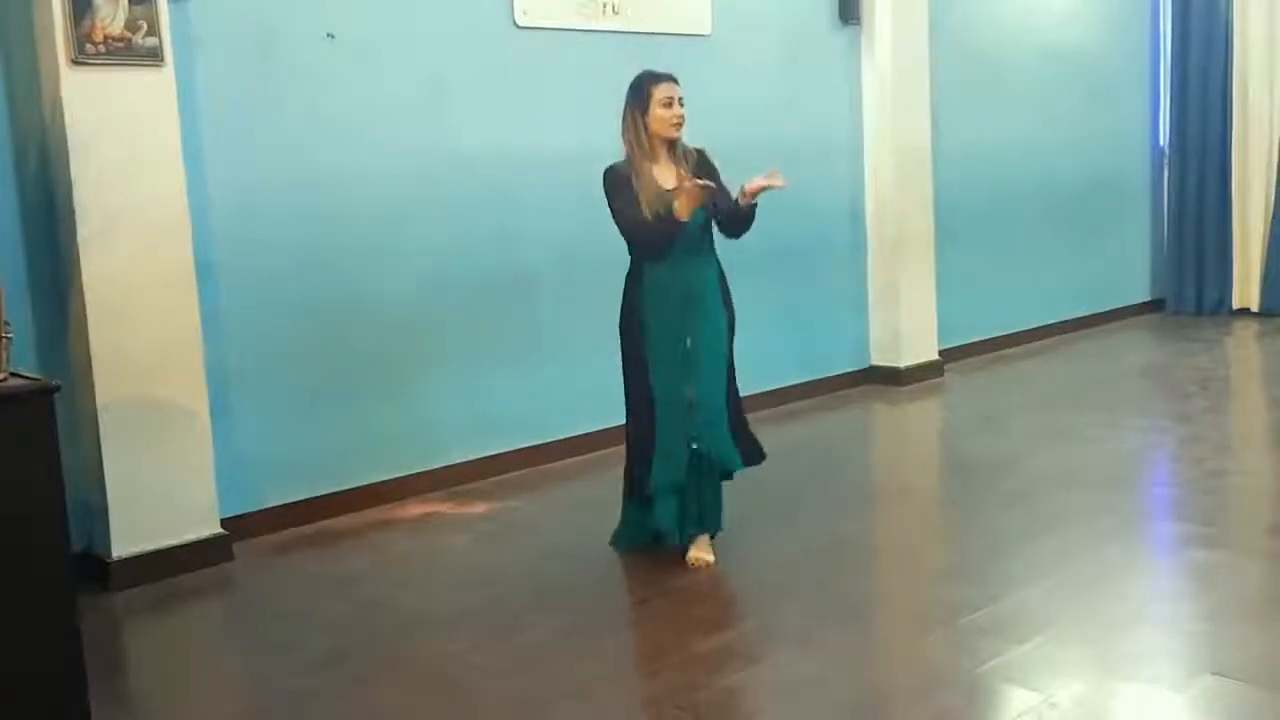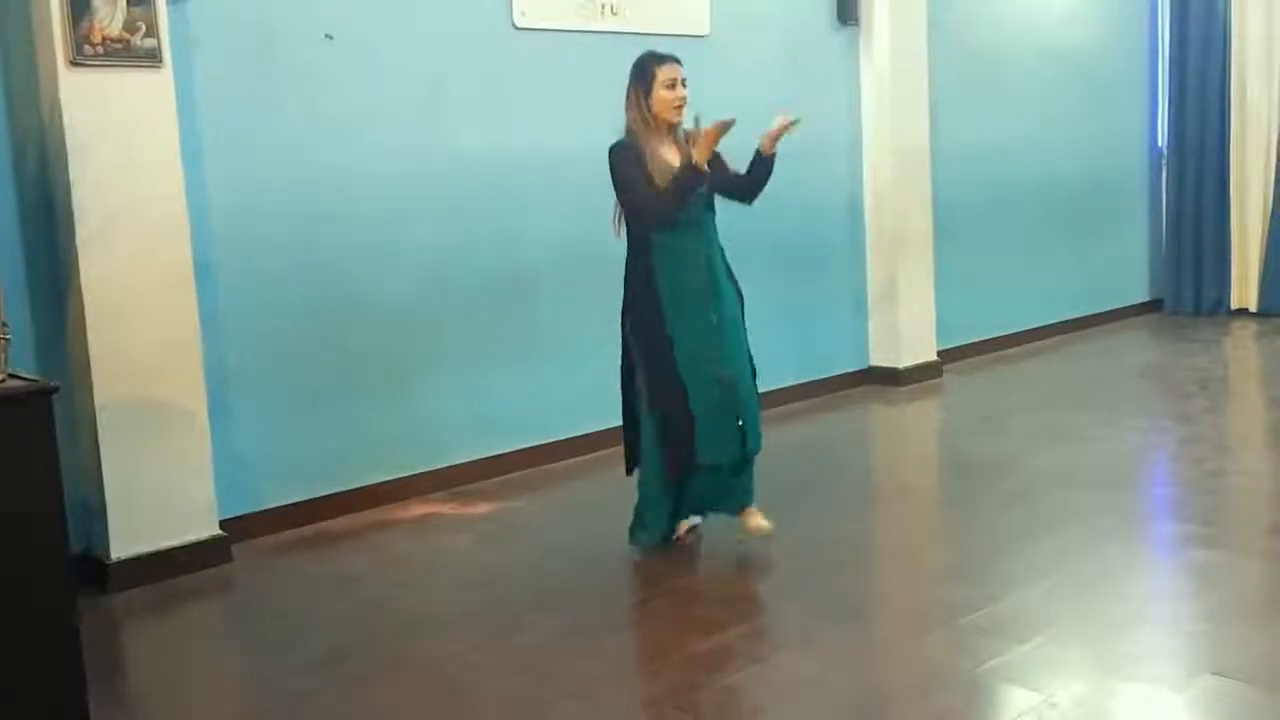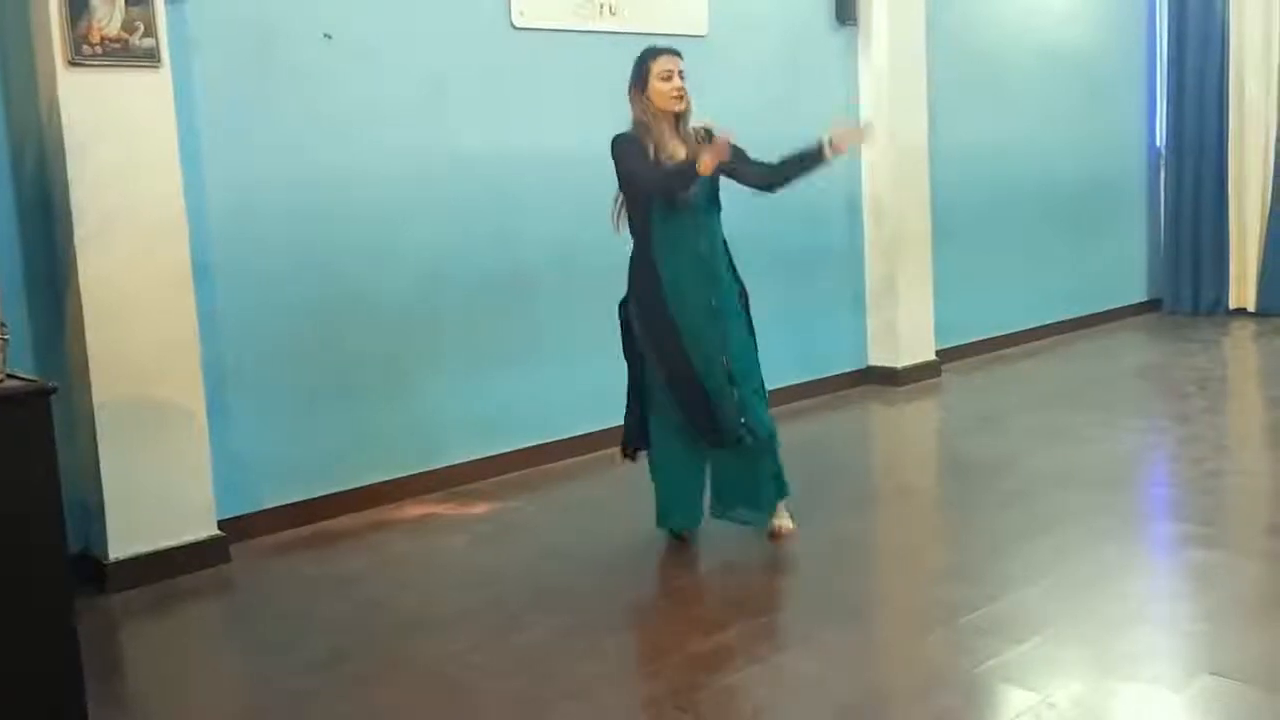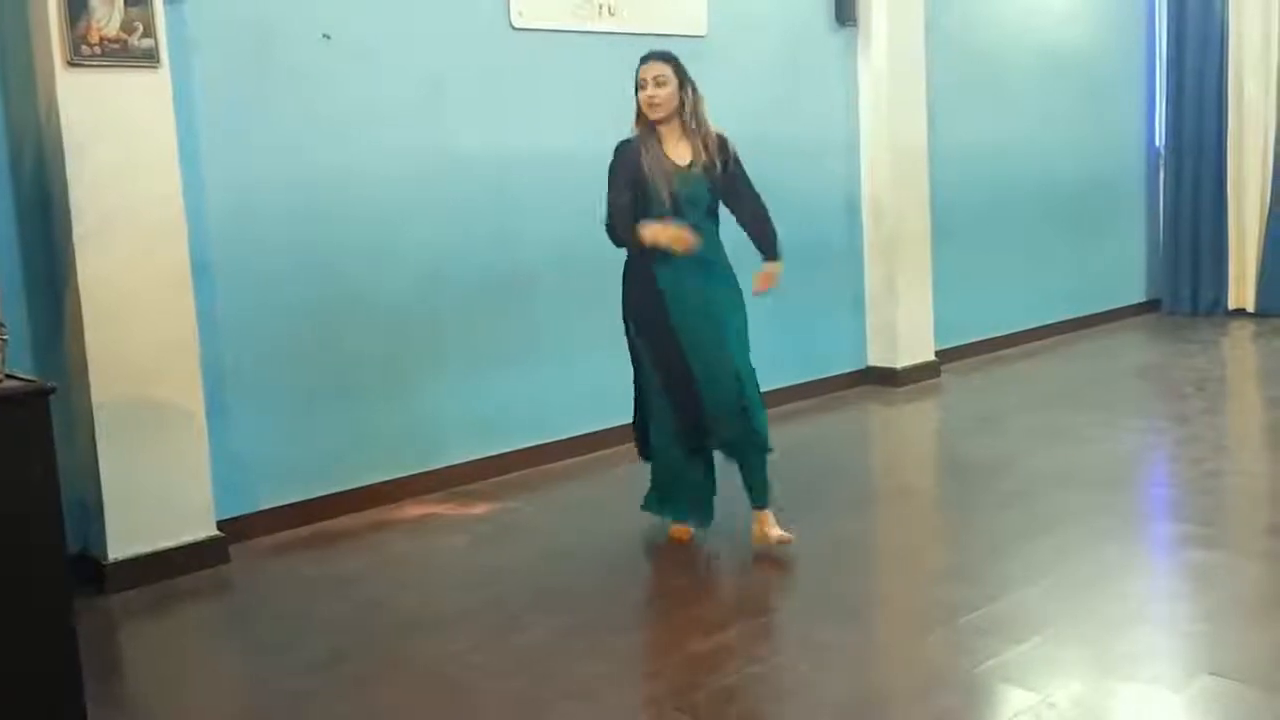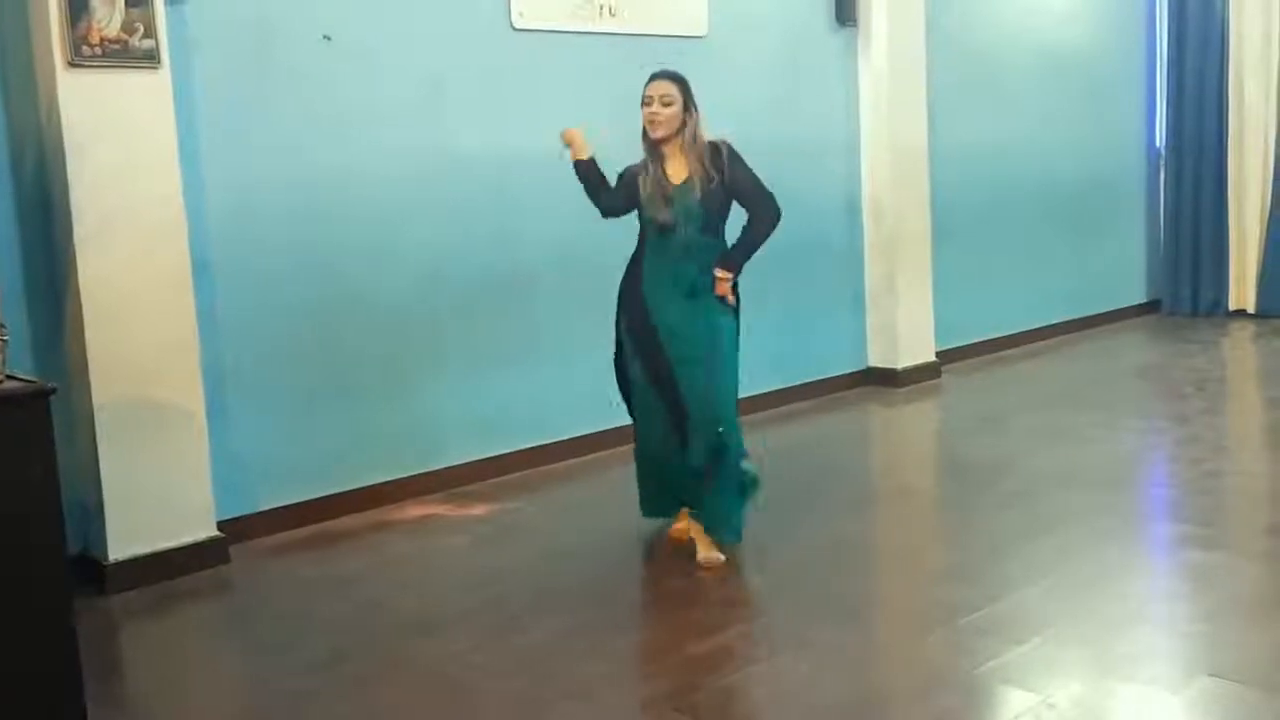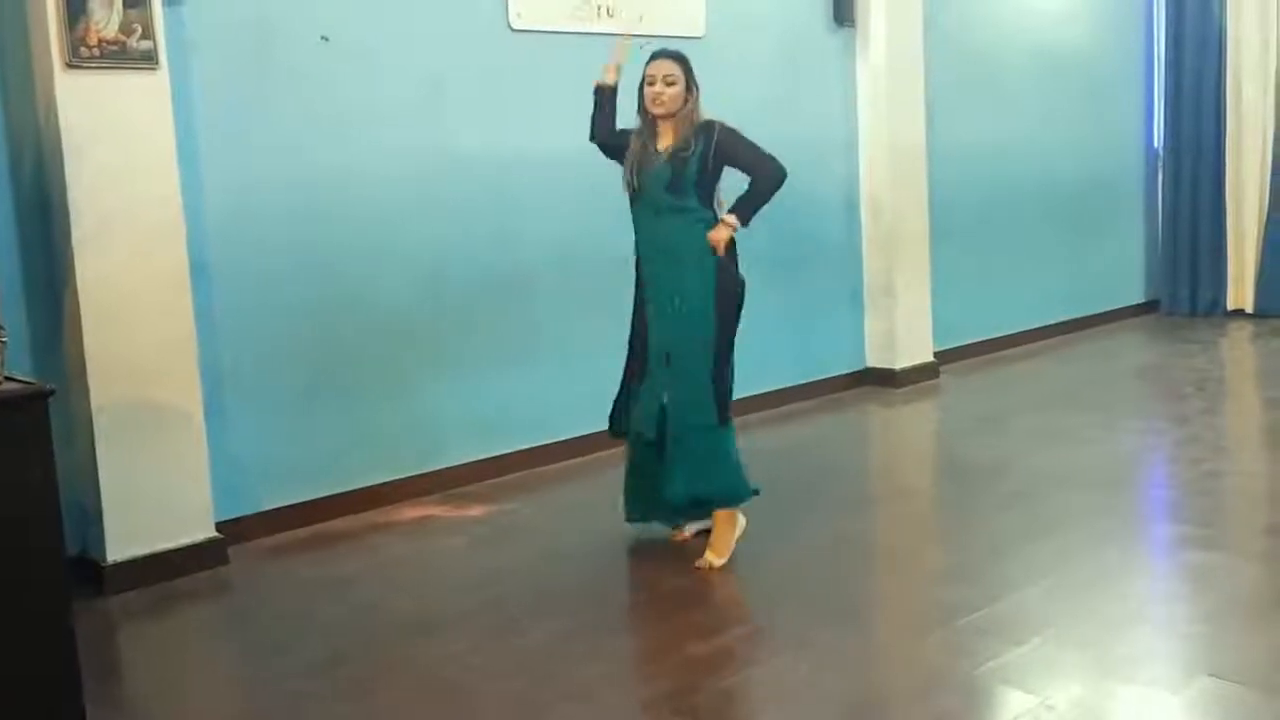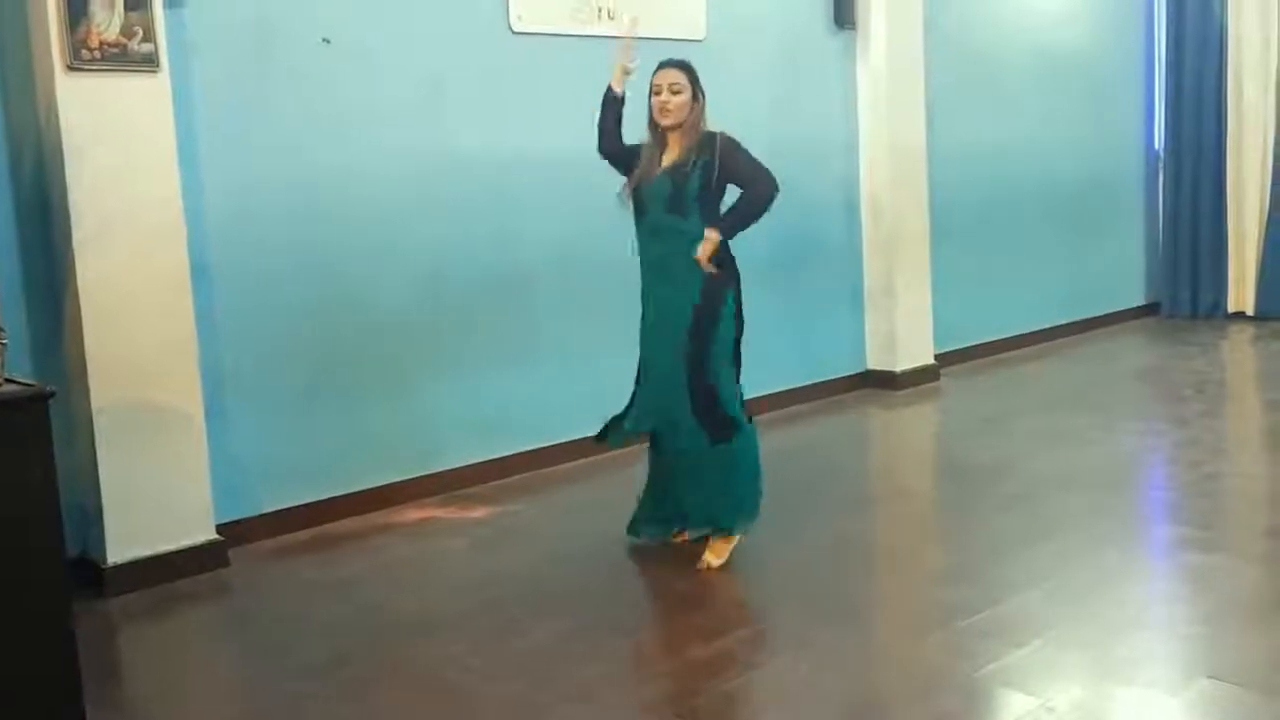
dt=0.2s
person 1, frame 1
left shoulder: (698, 162)
right shoulder: (620, 179)
left elbow: (732, 227)
right elbow: (645, 243)
left wrist: (746, 198)
right wrist: (681, 209)
left hip: (706, 304)
right hip: (653, 311)
left knee: (705, 414)
right knee: (661, 419)
left ankle: (699, 530)
right ankle: (657, 523)
person 1, frame 2
left shoulder: (694, 144)
right shoulder: (625, 154)
left elbow: (743, 192)
right elbow: (658, 208)
left wrist: (766, 151)
right wrist: (698, 161)
left hip: (711, 284)
right hip: (658, 292)
left knee: (731, 391)
right knee: (670, 399)
left ankle: (741, 499)
right ankle: (673, 511)
person 1, frame 3
left shoulder: (704, 139)
right shoulder: (629, 146)
left elbow: (766, 176)
right elbow: (655, 190)
left wrist: (825, 148)
right wrist: (700, 166)
left hip: (715, 281)
right hip: (661, 288)
left knee: (737, 389)
right knee: (675, 395)
left ankle: (767, 501)
right ankle: (681, 511)
person 1, frame 4
left shoulder: (716, 147)
right shoulder: (631, 154)
left elbow: (749, 206)
right elbow: (618, 230)
left wrist: (771, 256)
right wrist: (653, 233)
left hip: (712, 283)
right hip: (656, 291)
left knee: (734, 388)
right knee: (674, 399)
left ankle: (762, 508)
right ankle: (684, 508)
person 1, frame 5
left shoulder: (718, 157)
right shoulder: (640, 176)
left elbow: (765, 210)
right elbow: (608, 204)
left wrist: (730, 266)
right wrist: (581, 156)
left hip: (705, 303)
right hip: (647, 304)
left knee: (710, 409)
right knee: (660, 411)
left ankle: (713, 523)
right ankle: (682, 505)
person 1, frame 6
left shoulder: (710, 137)
right shoulder: (637, 146)
left elbow: (772, 172)
right elbow: (601, 135)
left wrist: (731, 220)
right wrist: (608, 79)
left hip: (702, 277)
right hip: (656, 284)
left knee: (699, 388)
right knee: (663, 393)
left ankle: (725, 508)
right ankle: (691, 508)
person 1, frame 7
left shoulder: (715, 147)
right shoulder: (647, 157)
left elbow: (764, 188)
right elbow: (610, 148)
left wrist: (718, 233)
right wrist: (618, 81)
left hip: (703, 288)
right hip: (663, 293)
left knee: (700, 396)
right knee: (666, 401)
left ankle: (726, 516)
right ankle: (692, 514)
